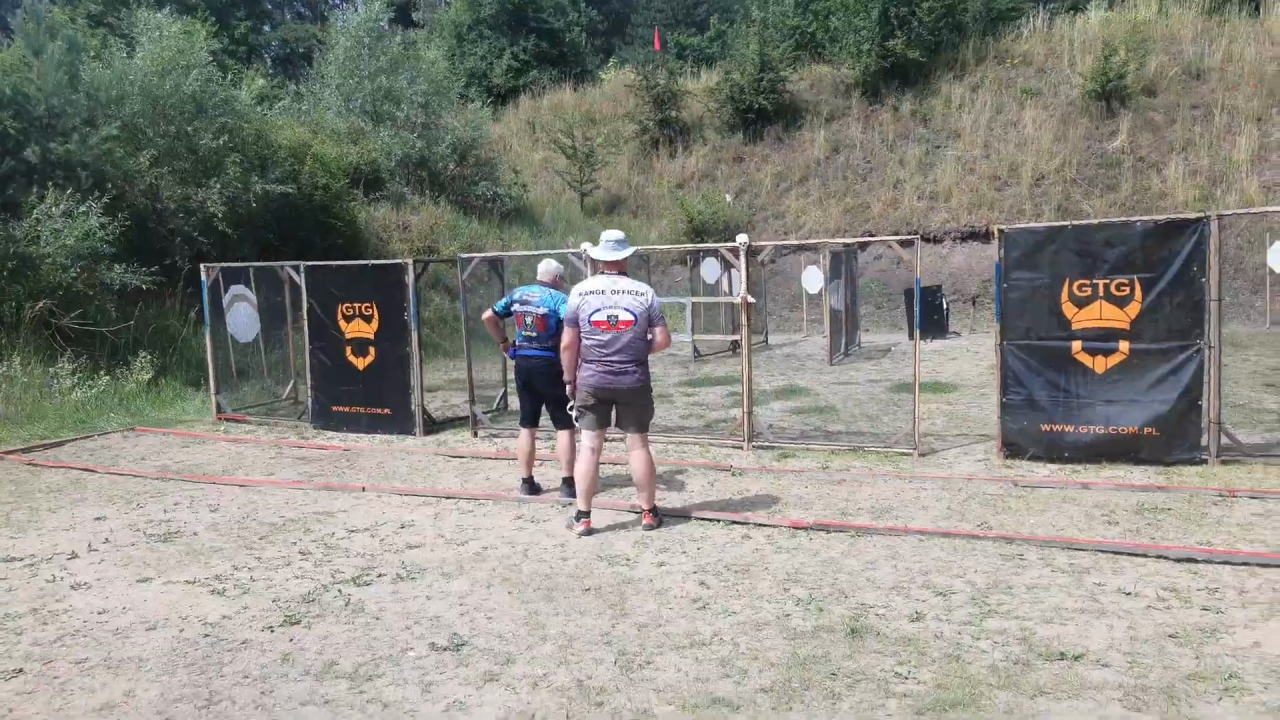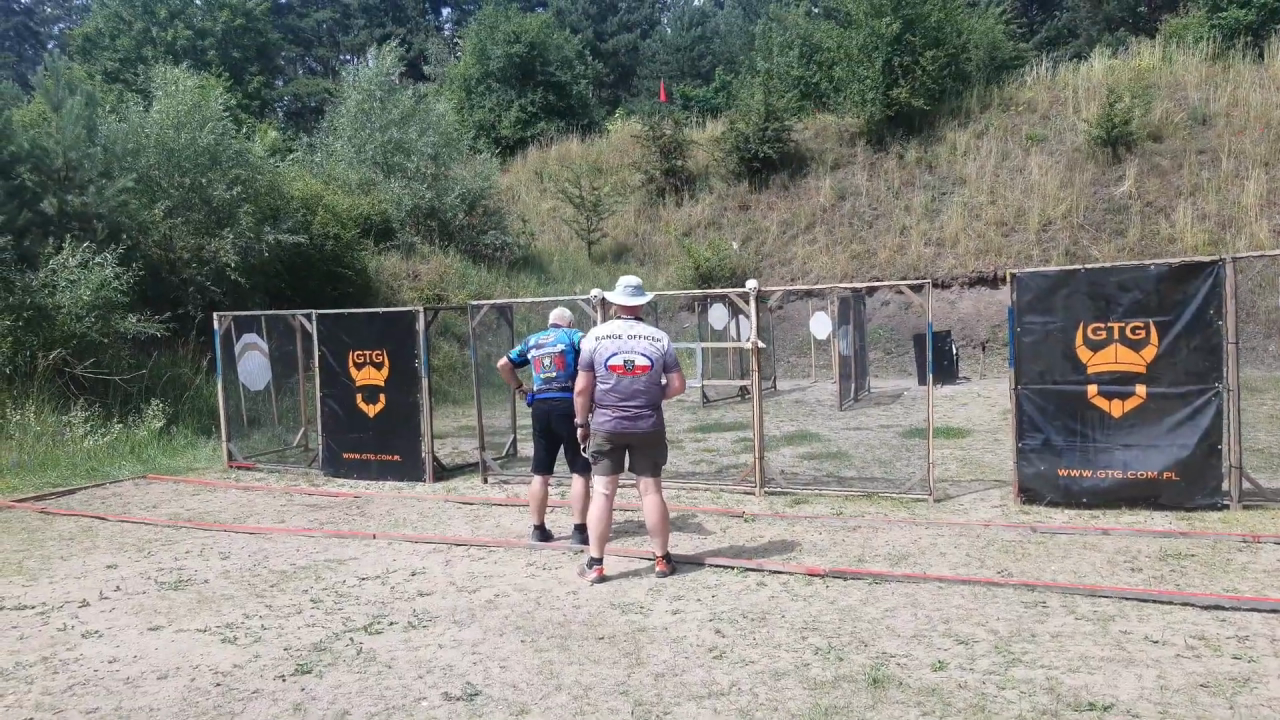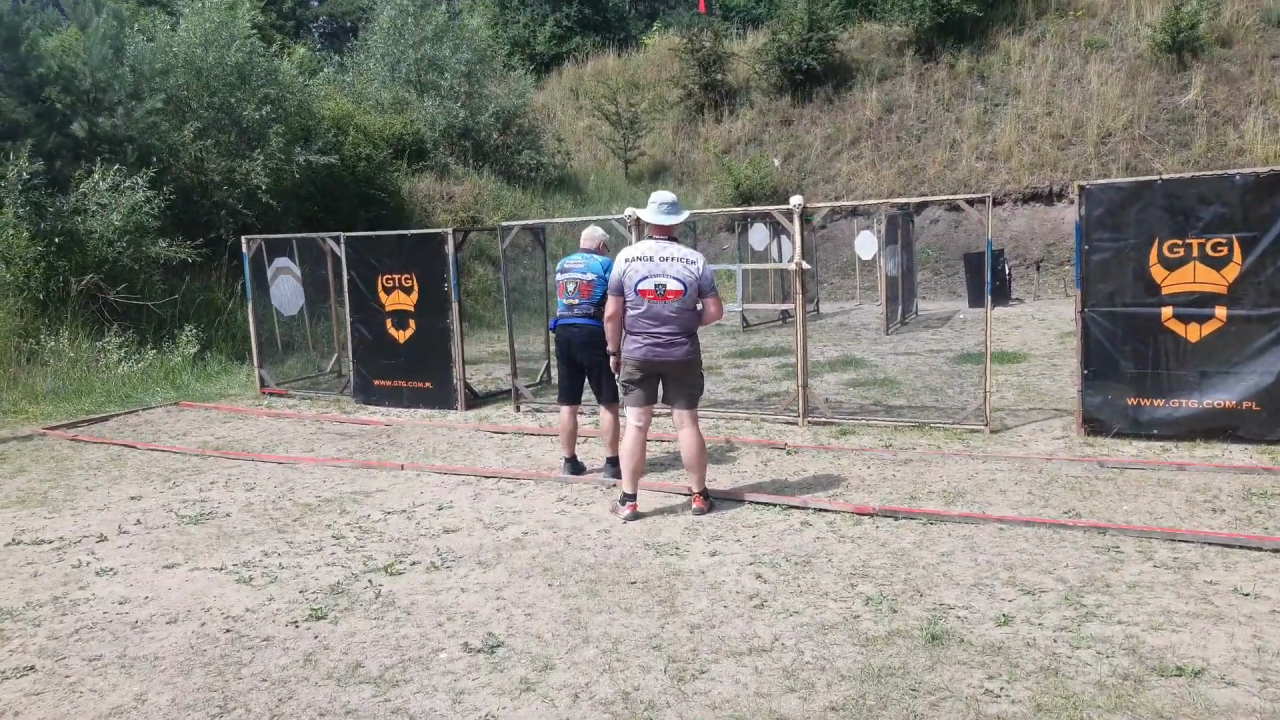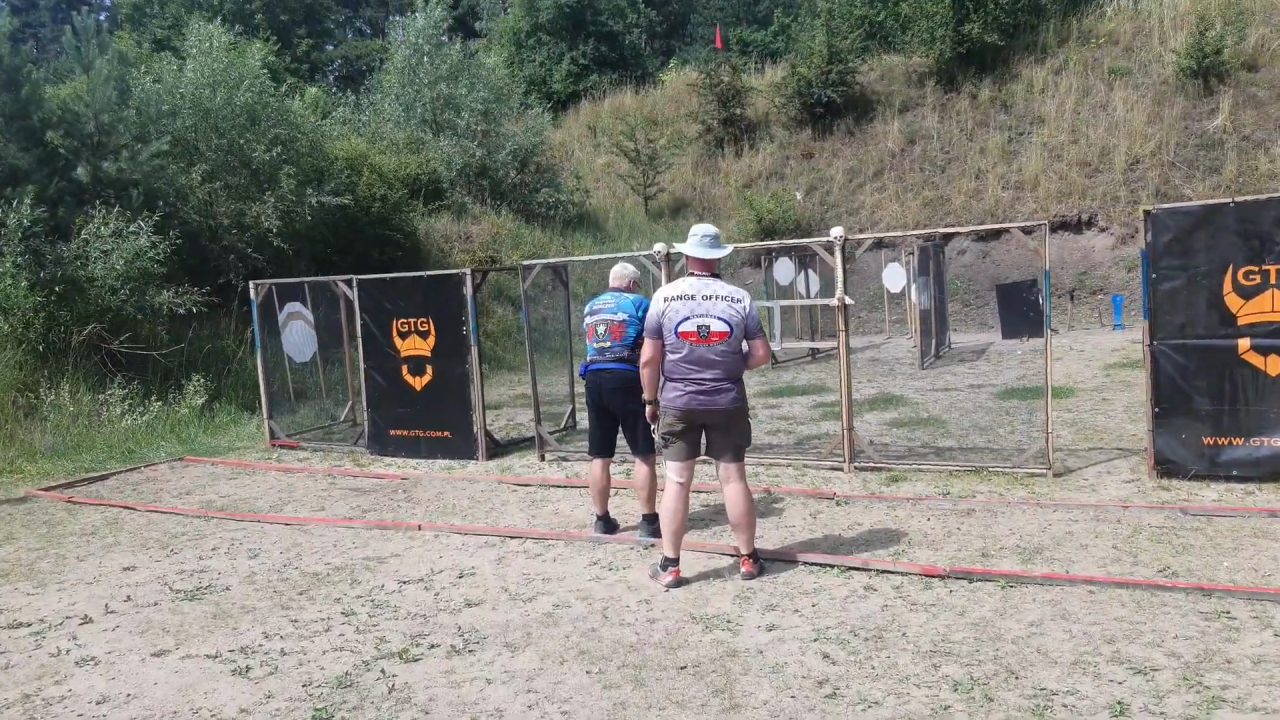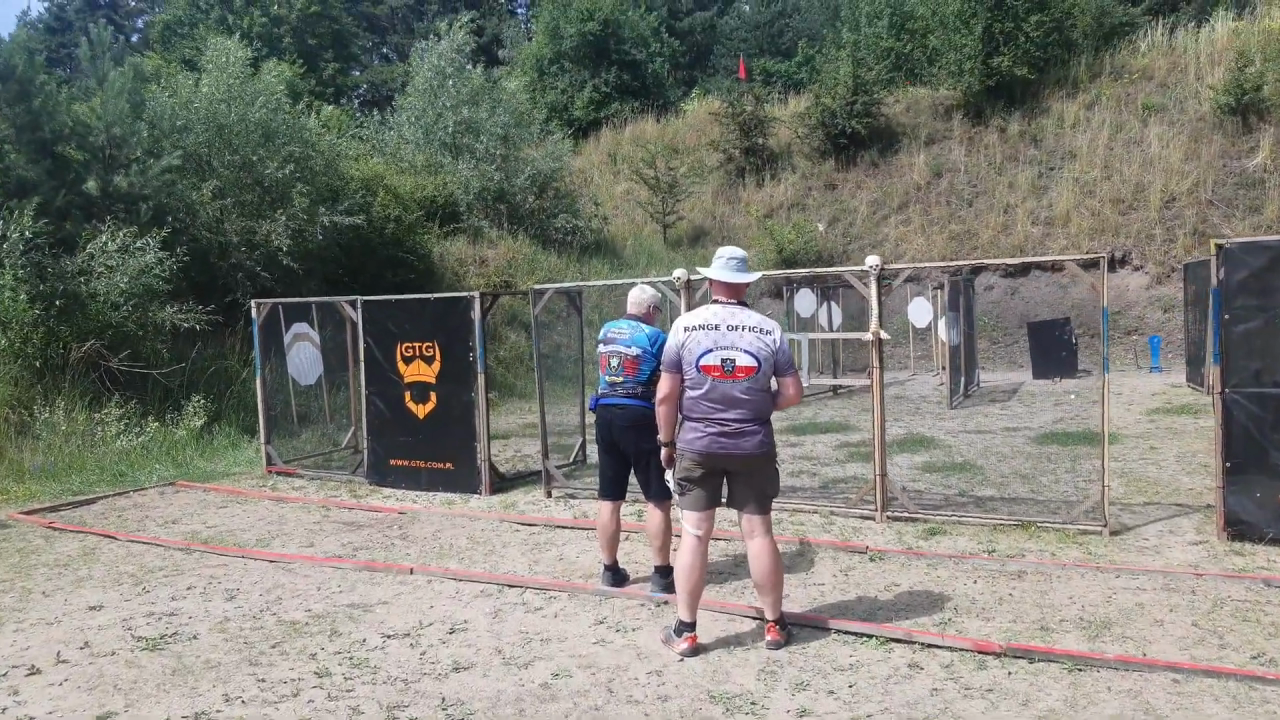
dt=1s
person 1, frame 1
left shoulder: (580, 291)
right shoulder: (644, 292)
left elbow: (568, 344)
right elbow: (662, 340)
left wrist: (570, 379)
left hip: (592, 381)
right hip: (633, 381)
left knee: (589, 447)
right knee: (638, 446)
left ankle: (582, 517)
right ankle: (649, 513)
person 1, frame 2
left shoulder: (596, 335)
right shoulder: (659, 338)
left elbow: (582, 388)
right elbow: (677, 385)
left wrist: (581, 422)
left hip: (606, 425)
right hip: (648, 426)
left knee: (602, 492)
right knee: (651, 490)
left ankle: (595, 564)
right ankle: (662, 559)
person 1, frame 3
left shoulder: (626, 257)
right shoulder: (694, 260)
left elbow: (611, 314)
right elbow: (714, 311)
left wrist: (614, 351)
left hip: (637, 353)
right hip: (682, 354)
left knee: (635, 425)
right knee: (687, 424)
left ankle: (628, 500)
right ankle: (699, 496)
person 1, frame 4
left shoulder: (665, 296)
right shoulder: (739, 298)
left elbow: (648, 359)
right elbow: (761, 354)
left wrist: (650, 399)
left hip: (678, 402)
right hip: (728, 402)
left knee: (677, 481)
right knee: (734, 478)
left ankle: (670, 566)
right ankle: (748, 558)
person 1, frame 5
left shoulder: (685, 325)
right shoulder: (769, 329)
left elbow: (666, 395)
right elbow: (792, 393)
left wrist: (666, 441)
left hip: (697, 445)
right hip: (753, 446)
left knee: (694, 534)
right knee: (758, 532)
person 2, frame 1
left shoulder: (517, 294)
right shoulder: (558, 298)
left elbow: (488, 317)
left wrist: (503, 341)
left hip: (523, 364)
right hip: (549, 365)
left knee: (527, 426)
right knee: (565, 426)
left ankle: (527, 482)
right ankle: (568, 484)
person 2, frame 2
left shoulder: (532, 341)
right shoulder: (571, 335)
left elbow: (503, 364)
left wrist: (518, 387)
left hip: (541, 407)
right hip: (568, 406)
left knee: (540, 473)
right knee: (580, 472)
left ankle: (538, 529)
right ankle: (579, 531)
person 2, frame 3
left shoulder: (562, 265)
right shoulder: (604, 264)
left hip: (563, 334)
right hip: (592, 334)
left knee: (568, 404)
right knee: (608, 403)
left ankle: (570, 462)
right ankle: (612, 464)
person 2, frame 4
left shoulder: (590, 307)
right shoulder: (638, 303)
left hip: (594, 380)
right hip: (626, 380)
left knee: (599, 457)
right knee: (644, 455)
left ankle: (602, 520)
right ankle: (648, 521)
person 2, frame 5
left shoulder: (605, 332)
right shoulder: (654, 336)
left hip: (606, 416)
right hip: (639, 418)
left knee: (609, 499)
right knee: (658, 500)
left ankle: (610, 570)
